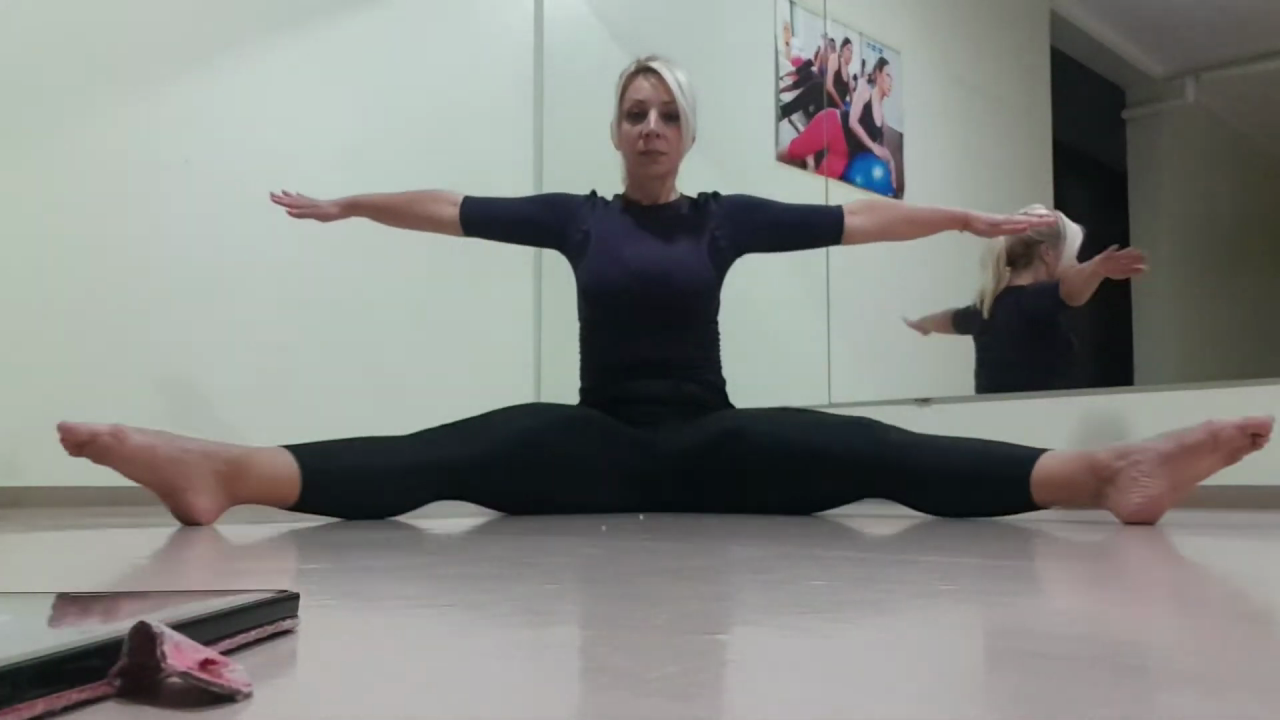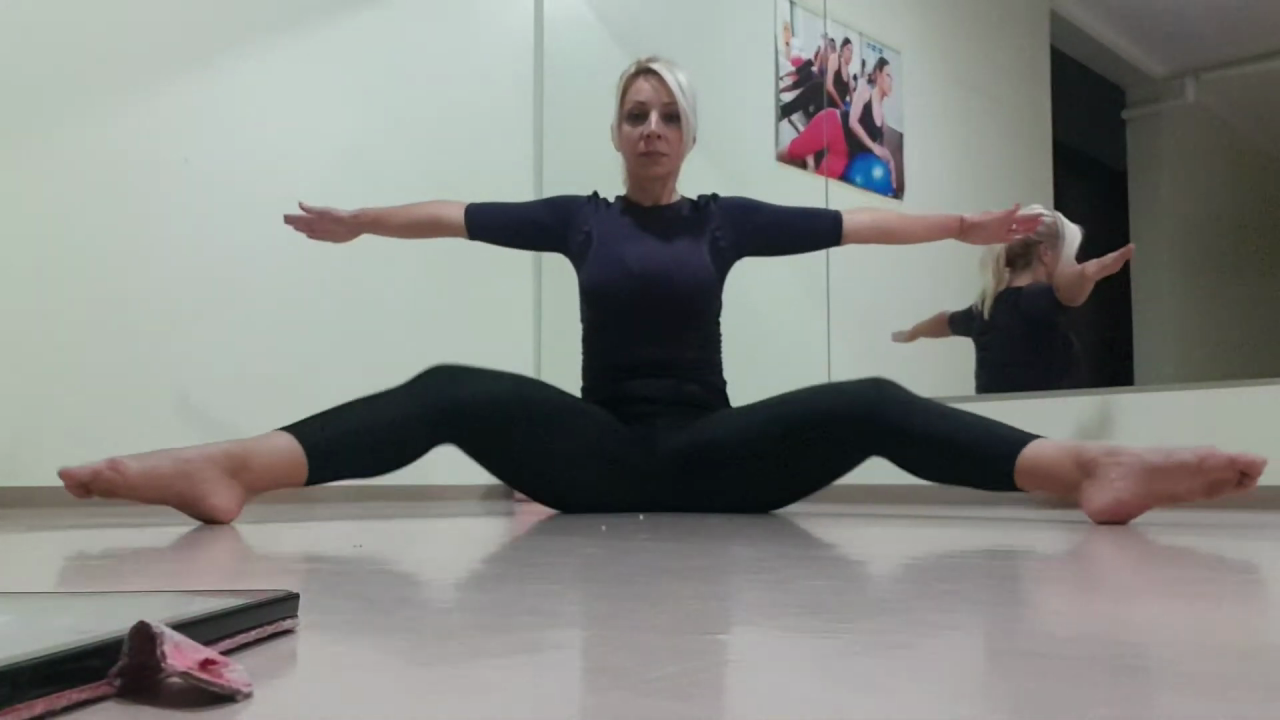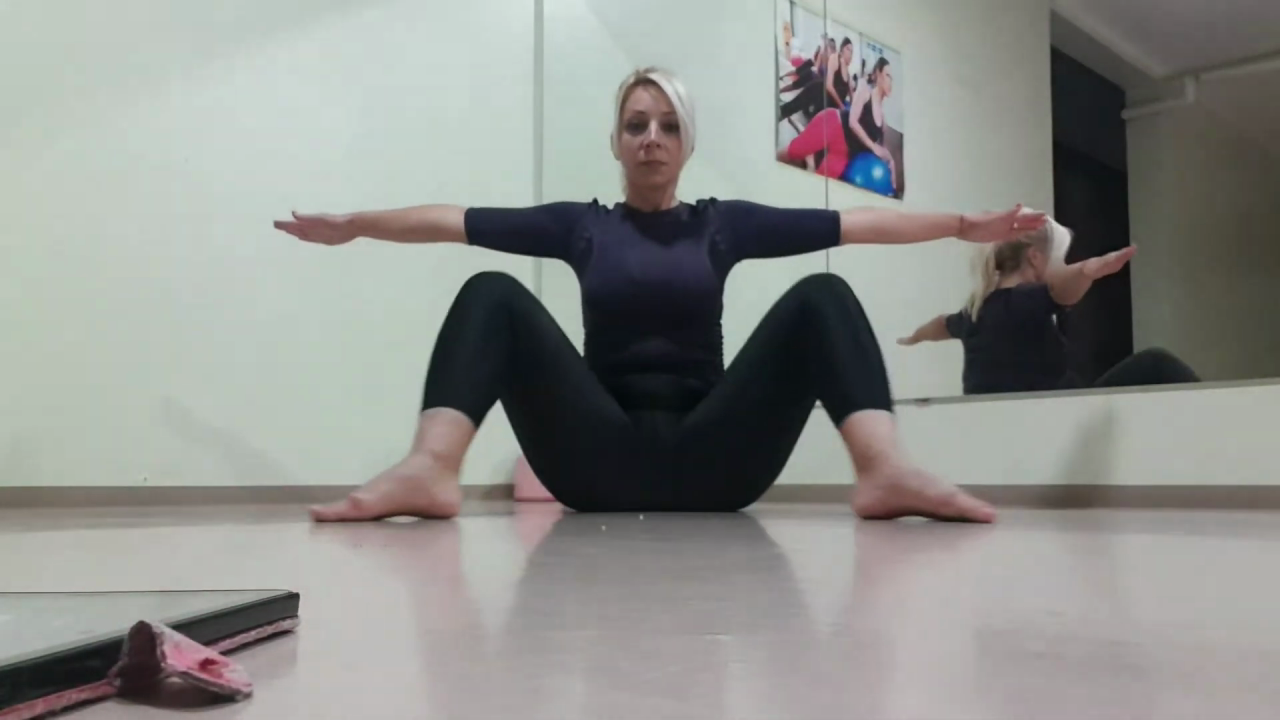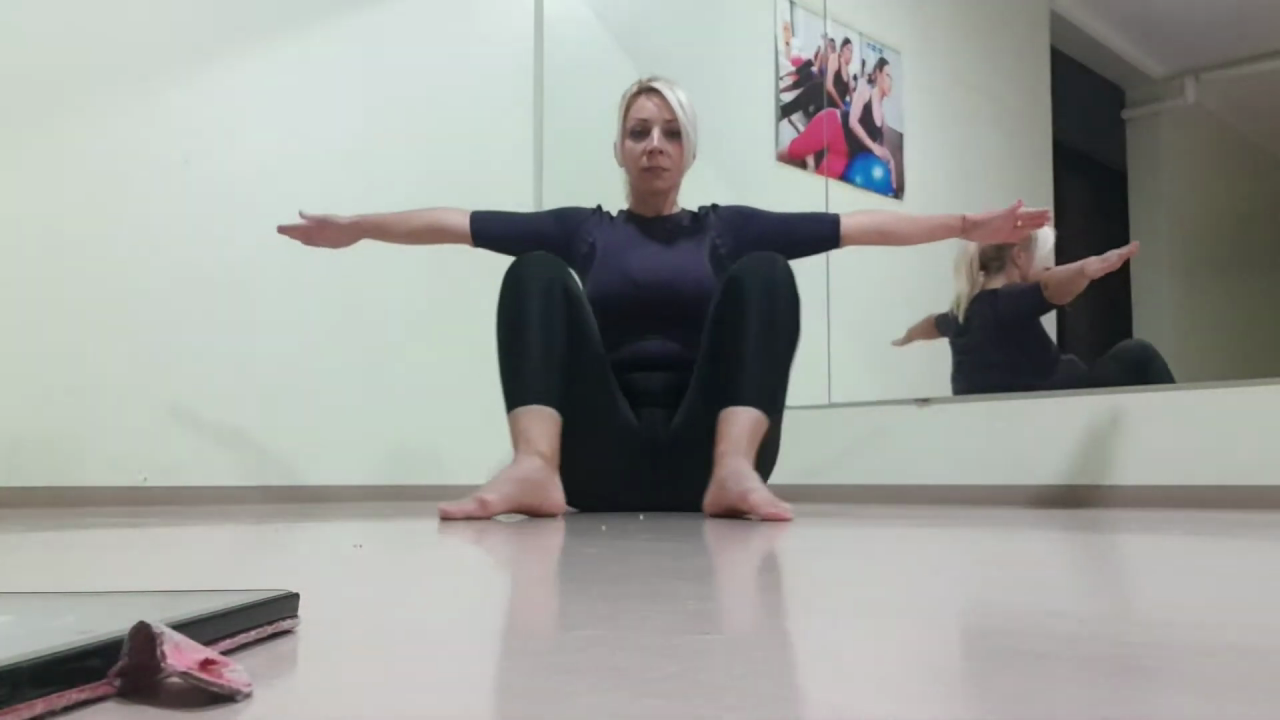
dt=0.5s
person 1, frame 1
left shoulder: (724, 218)
right shoulder: (576, 216)
left elbow: (858, 218)
right elbow: (449, 209)
left wrist: (971, 219)
right wrist: (348, 203)
left hip: (707, 445)
right hip: (603, 446)
left knee: (870, 452)
right knee: (452, 453)
left ankle: (1105, 474)
right ankle: (222, 472)
person 1, frame 2
left shoulder: (726, 219)
right shoulder: (577, 217)
left elbow: (857, 224)
right elbow: (454, 216)
left wrist: (965, 225)
right wrist: (356, 221)
left hip: (708, 452)
right hip: (601, 455)
left knee: (871, 407)
right knee: (451, 394)
left ankle: (1094, 471)
right ankle: (227, 469)
person 1, frame 3
left shoulder: (724, 223)
right shoulder: (581, 224)
left elbow: (856, 223)
right elbow: (451, 220)
left wrist: (965, 224)
right wrist: (350, 223)
left hip: (710, 462)
right hip: (602, 461)
left knee: (822, 294)
right knee: (492, 292)
left ankle: (884, 468)
right ankle: (429, 467)
person 1, frame 4
left shoulder: (724, 229)
right shoulder: (584, 229)
left elbow: (860, 226)
right elbow: (457, 223)
left wrist: (970, 225)
right wrist: (355, 228)
left hip: (697, 451)
right hip: (606, 458)
left knee: (765, 272)
right knee: (536, 273)
left ankle: (734, 469)
right ankle: (536, 468)
person 2, frame 1
left shoulder: (990, 306)
right shoulder: (1035, 300)
left elbow: (953, 319)
right elbow: (1070, 288)
left wrist: (923, 324)
right wrist: (1097, 270)
person 2, frame 2
left shoulder: (988, 307)
right shoulder: (1034, 301)
left elbow: (946, 321)
right elbow: (1067, 289)
left wrist: (911, 333)
right wrist: (1090, 272)
person 2, frame 3
left shoulder: (979, 310)
right shoulder: (1023, 302)
left elbow: (944, 324)
right elbow: (1060, 288)
left wrist: (915, 337)
right wrist: (1091, 268)
person 2, frame 4
left shoulder: (967, 310)
right shoulder: (1009, 302)
left elbow: (934, 323)
right elbow: (1050, 287)
left wrist: (906, 337)
right wrist: (1089, 268)
